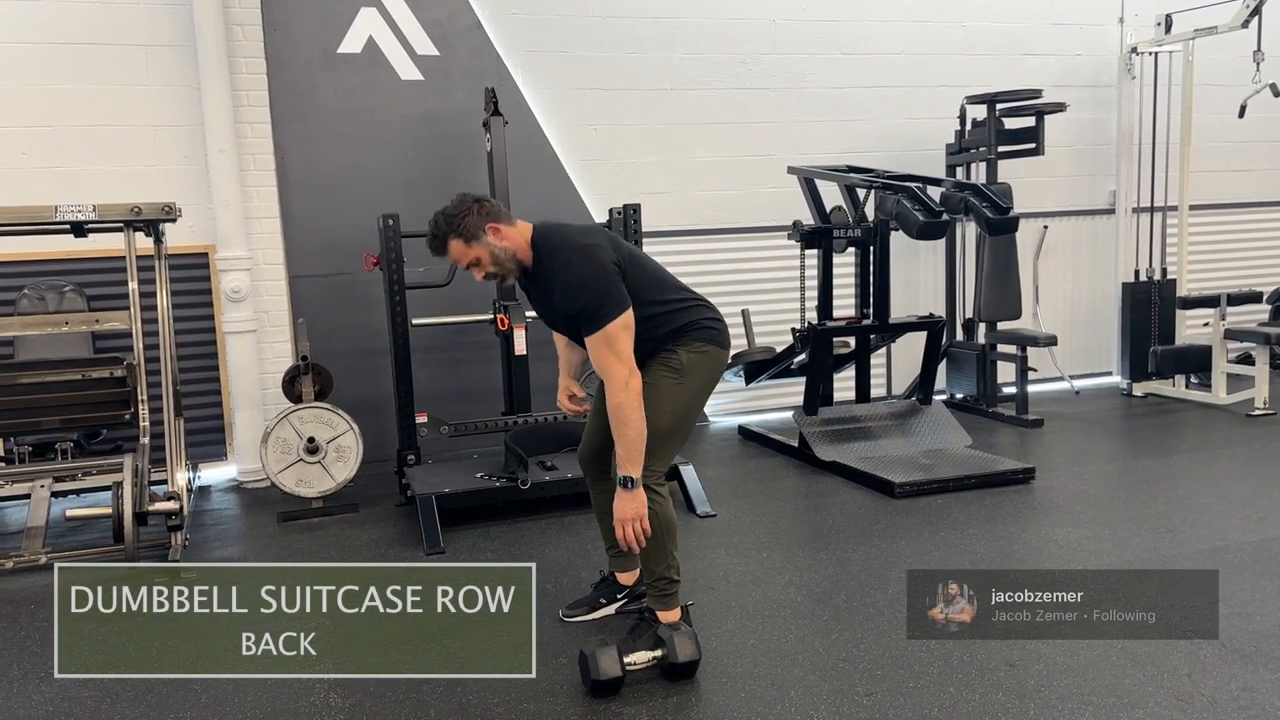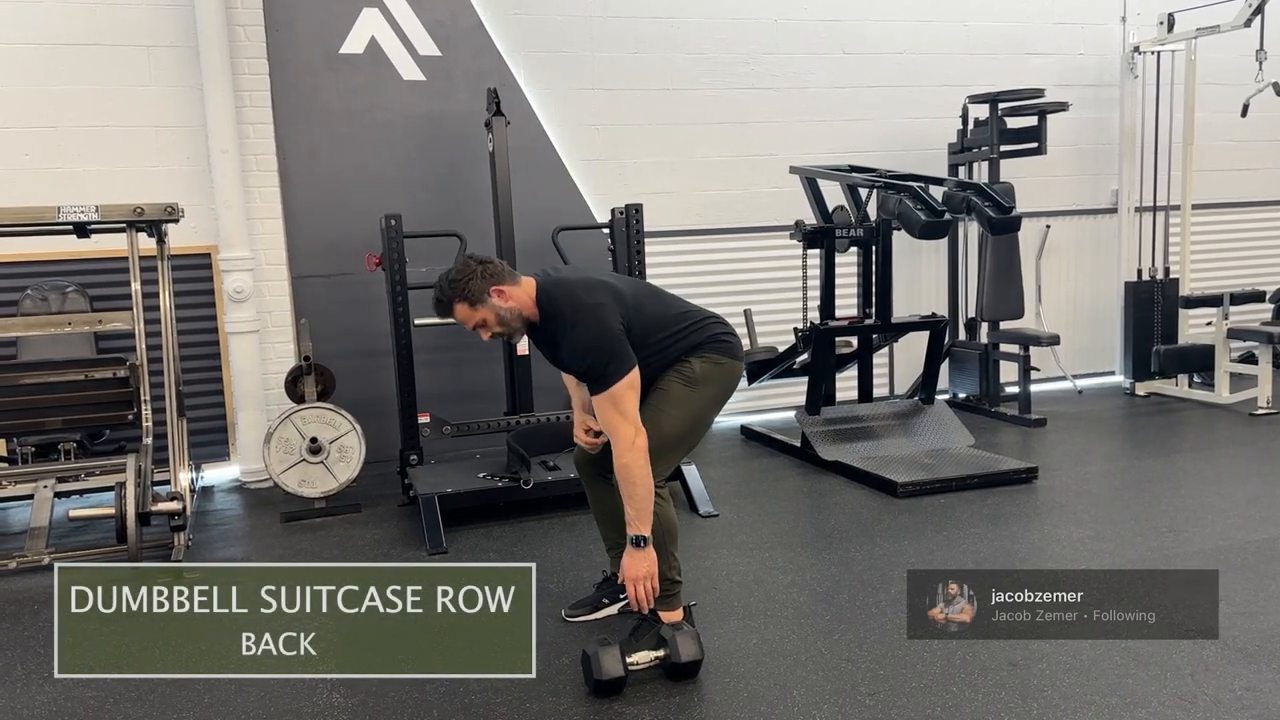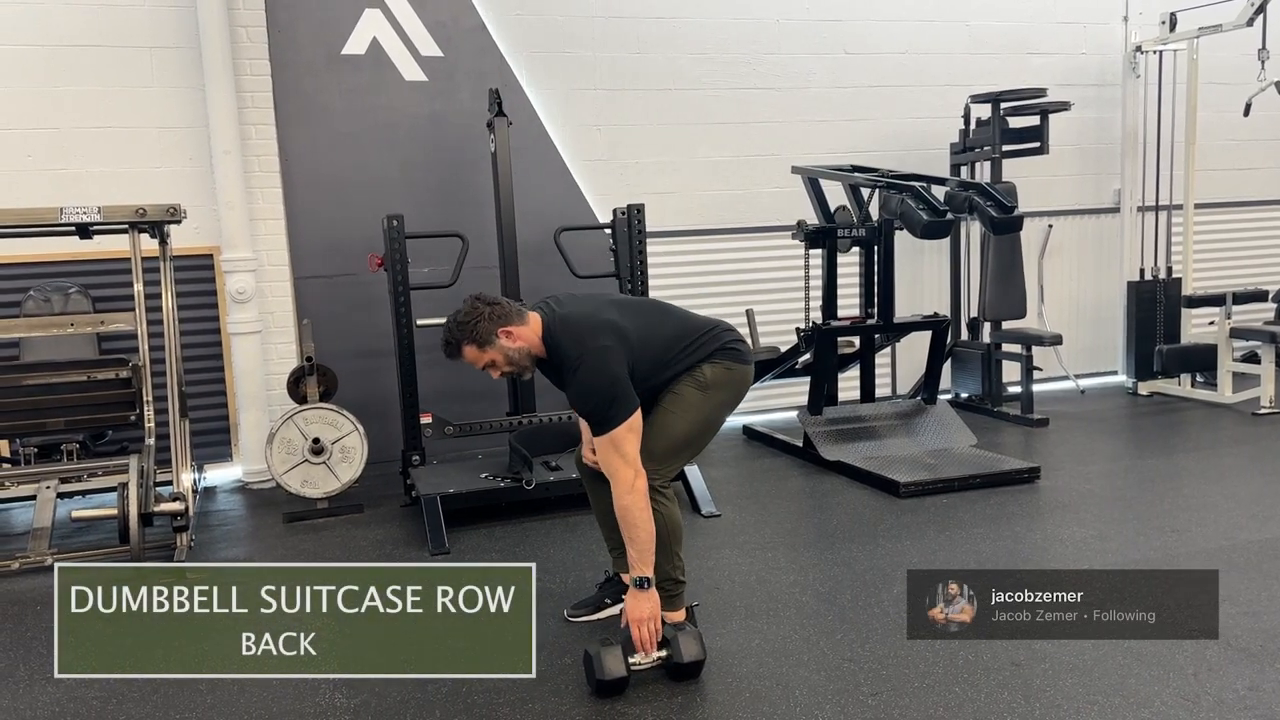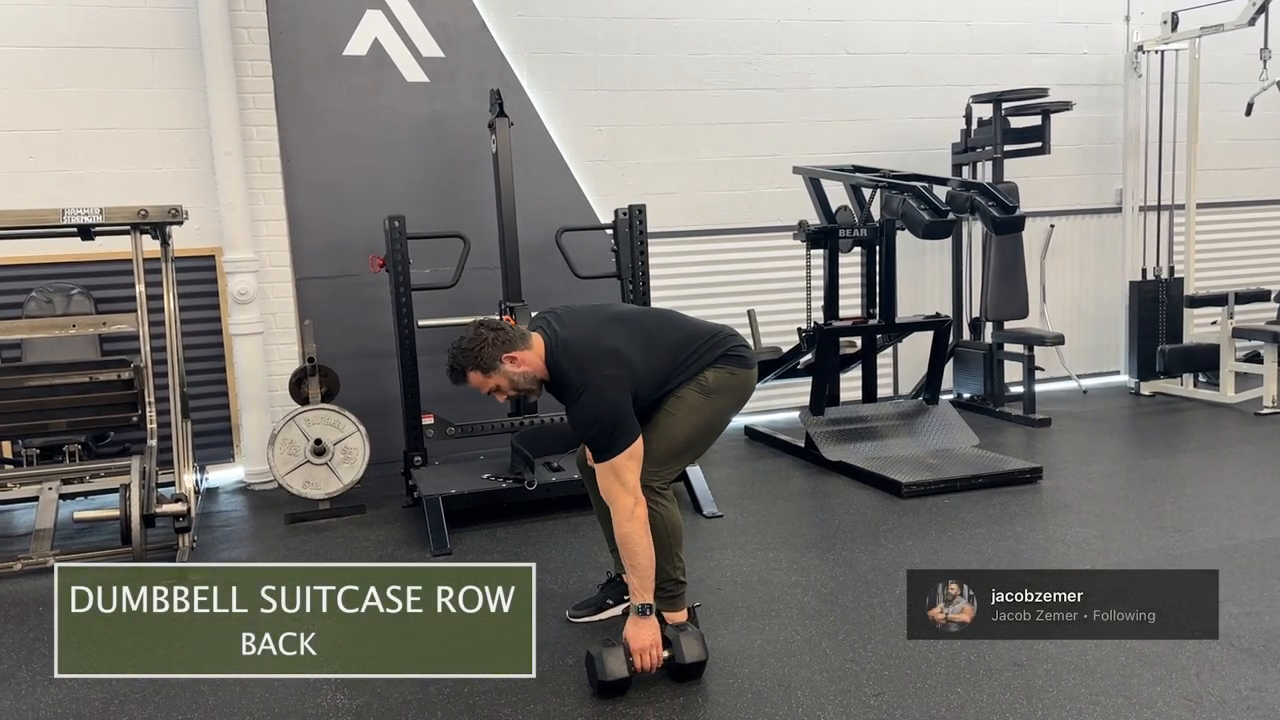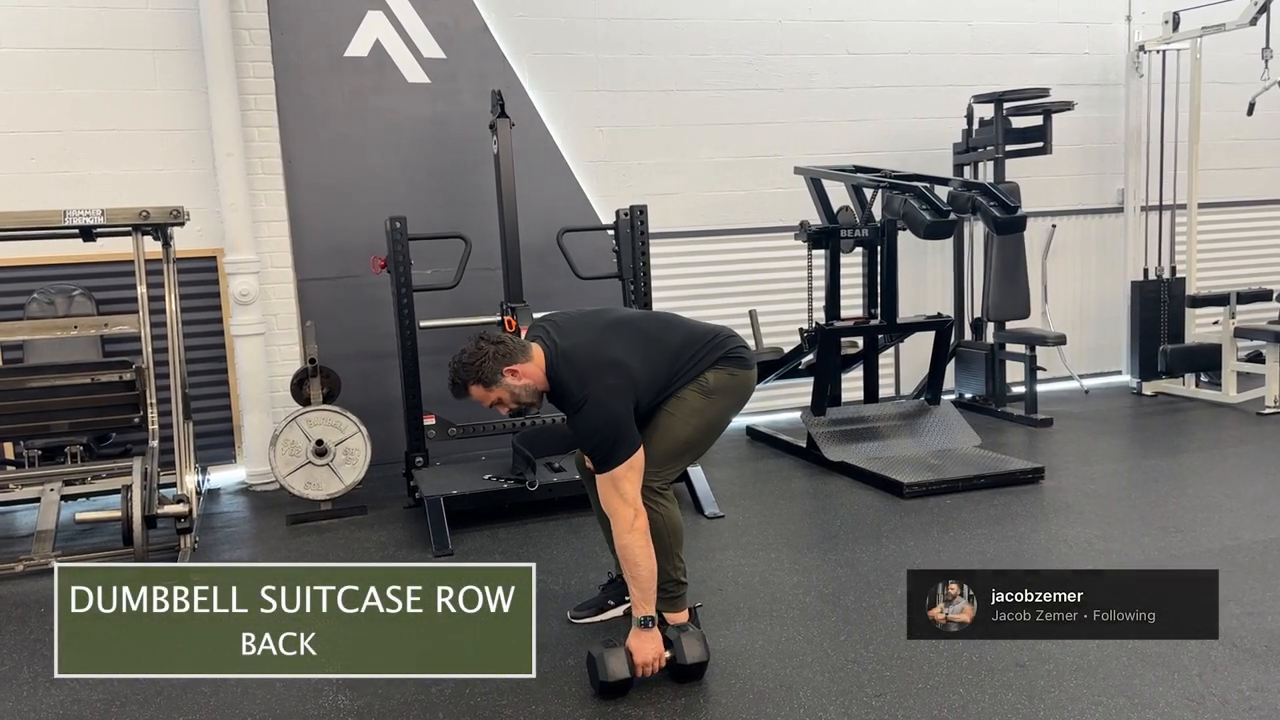
dt=0.2s
person 1, frame 1
left shoulder: (578, 263)
right shoulder: (530, 260)
left elbow: (622, 380)
right elbow: (569, 321)
left wrist: (630, 483)
right wrist: (567, 377)
left hip: (691, 347)
right hip: (647, 347)
left knee: (639, 471)
right knee: (595, 460)
left ankle: (668, 615)
right ankle: (628, 580)
person 1, frame 2
left shoulder: (584, 319)
right shoulder: (539, 299)
left elbow: (629, 440)
right elbow: (576, 362)
left wrist: (639, 542)
right wrist: (581, 412)
left hip: (708, 359)
right hip: (660, 360)
left knee: (642, 472)
right knee: (592, 461)
left ankle: (670, 616)
right ankle: (625, 579)
person 1, frame 3
left shoulder: (591, 358)
right shoulder: (542, 320)
left elbow: (629, 480)
left wrist: (642, 586)
right wrist: (591, 428)
left hip: (719, 365)
right hip: (675, 364)
left knee: (648, 475)
right knee: (592, 462)
left ankle: (673, 615)
right ankle: (626, 576)
person 1, frame 4
left shoulder: (593, 385)
right shoulder: (539, 333)
left elbow: (627, 505)
left wrist: (642, 613)
right wrist: (594, 439)
left hip: (723, 368)
right hip: (677, 363)
left knee: (646, 478)
right knee: (593, 463)
left ankle: (674, 617)
right ankle: (630, 582)
person 1, frame 5
left shoulder: (596, 395)
right shoulder: (537, 343)
left elbow: (628, 517)
left wrist: (644, 625)
right wrist: (595, 444)
left hip: (723, 370)
right hip: (672, 364)
left knee: (647, 480)
right knee: (593, 464)
left ankle: (676, 618)
right ankle: (631, 584)
